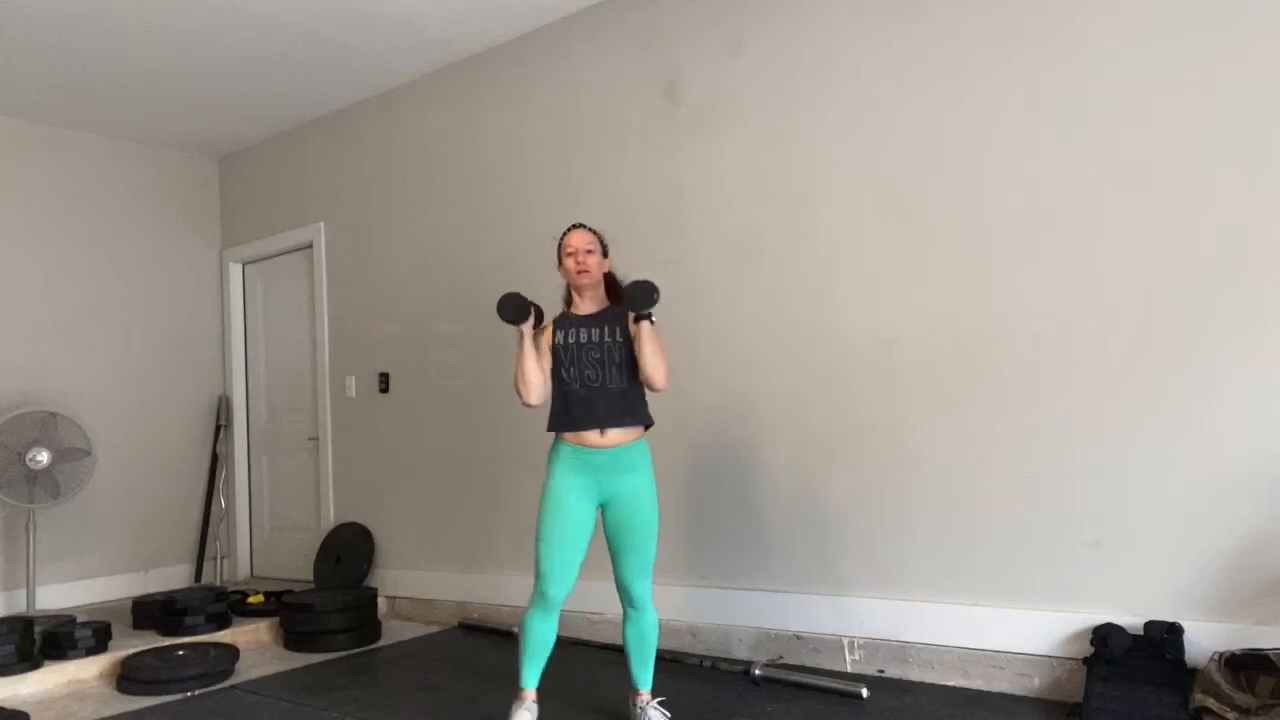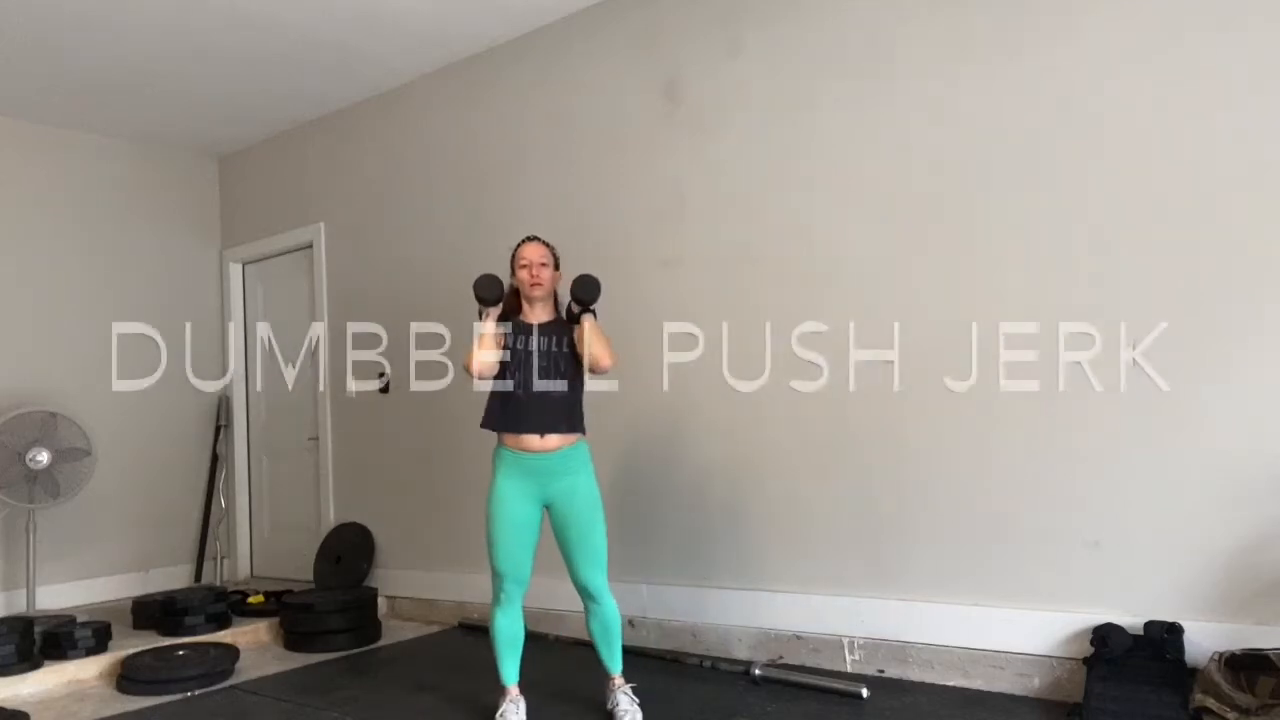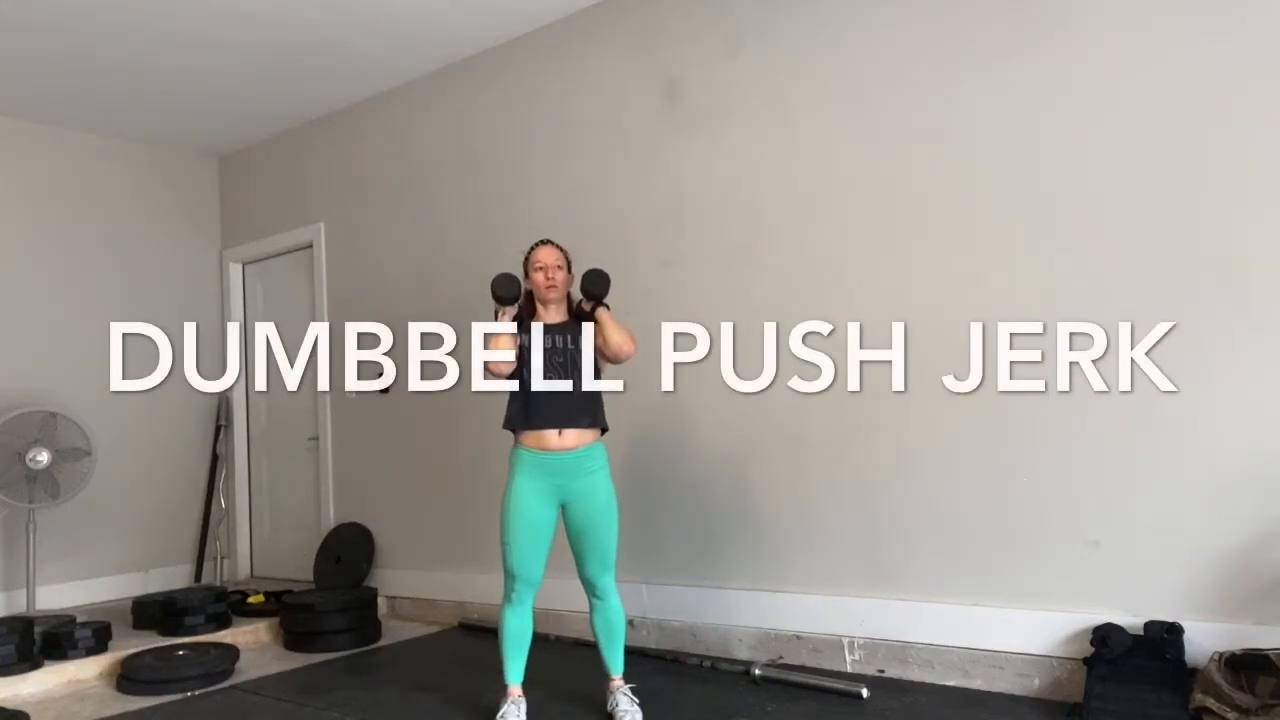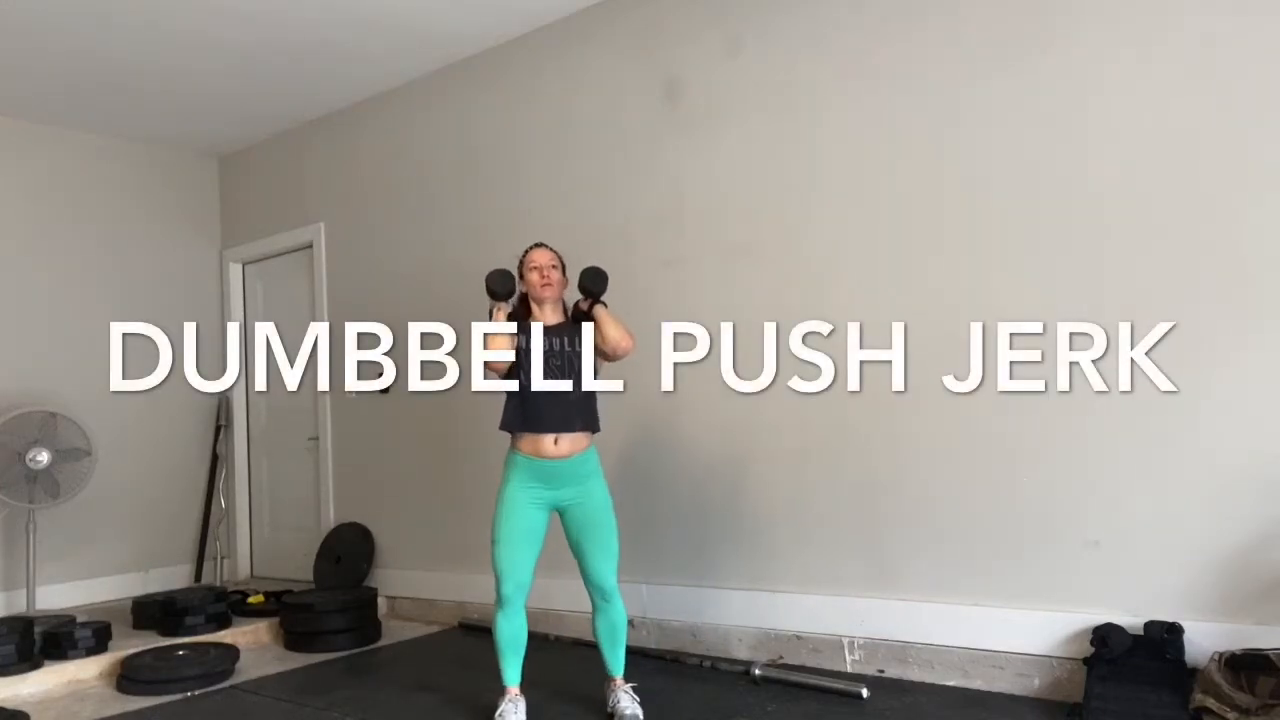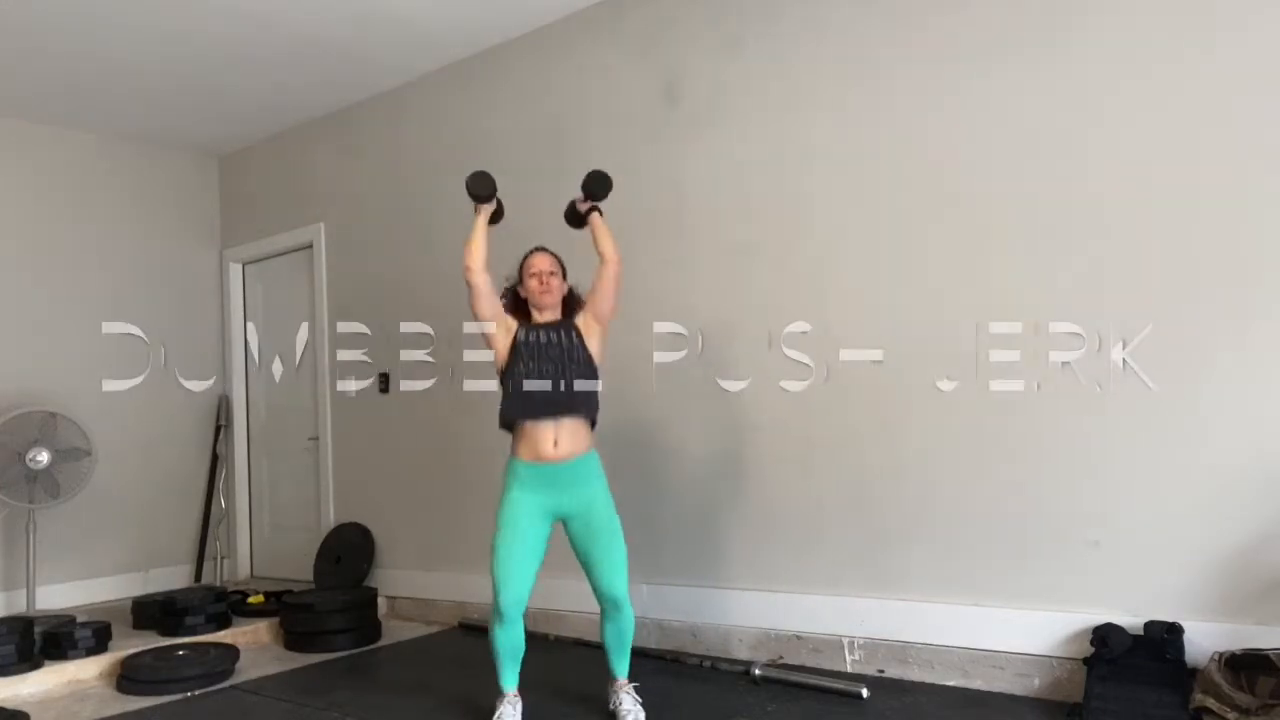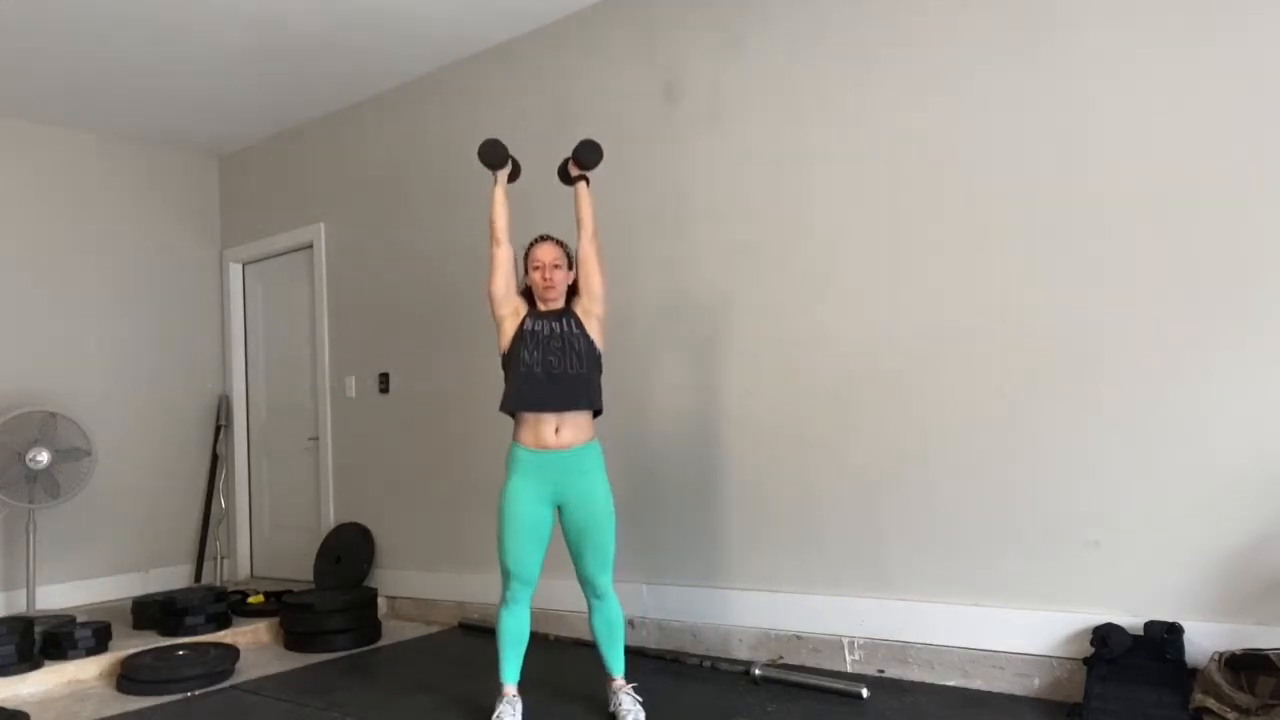
dt=0.7s
person 1, frame 1
left shoulder: (630, 320)
right shoulder: (553, 331)
left elbow: (658, 380)
right elbow: (532, 394)
left wrist: (642, 318)
right wrist: (524, 333)
left hip: (629, 465)
right hip: (571, 465)
left knee: (637, 592)
right knee: (550, 591)
person 1, frame 2
left shoulder: (574, 329)
right shoulder: (503, 331)
left elbow: (602, 362)
right elbow: (480, 368)
left wrist: (584, 313)
right wrist: (489, 315)
left hip: (570, 467)
right hip: (513, 470)
left knee: (593, 584)
right knee: (508, 589)
person 1, frame 3
left shoulder: (588, 329)
right shoulder: (516, 330)
left elbow: (625, 350)
right elbow: (498, 366)
left wrist: (598, 308)
right wrist: (505, 315)
left hip: (588, 467)
right hip: (531, 469)
left knee: (600, 583)
right knee: (520, 586)
person 1, frame 4
left shoulder: (584, 331)
right shoulder: (513, 331)
left elbow: (622, 346)
right elbow: (496, 363)
left wrist: (596, 305)
right wrist: (500, 312)
left hip: (582, 474)
right hip: (526, 477)
left knee: (604, 585)
right knee: (510, 589)
person 1, frame 5
left shoulder: (584, 328)
right shoulder: (508, 333)
left elbow: (611, 266)
right elbow: (475, 273)
left wrist: (593, 214)
right wrist: (483, 217)
left hip: (584, 479)
right hip: (526, 484)
left knee: (614, 594)
right knee: (508, 601)
person 1, frame 6
left shoulder: (586, 316)
right shoulder: (514, 318)
left elbow: (588, 238)
right elbow: (500, 244)
left wrist: (580, 182)
right wrist: (500, 183)
left hip: (583, 467)
right hip: (528, 469)
left knee: (599, 585)
right knee: (516, 588)
